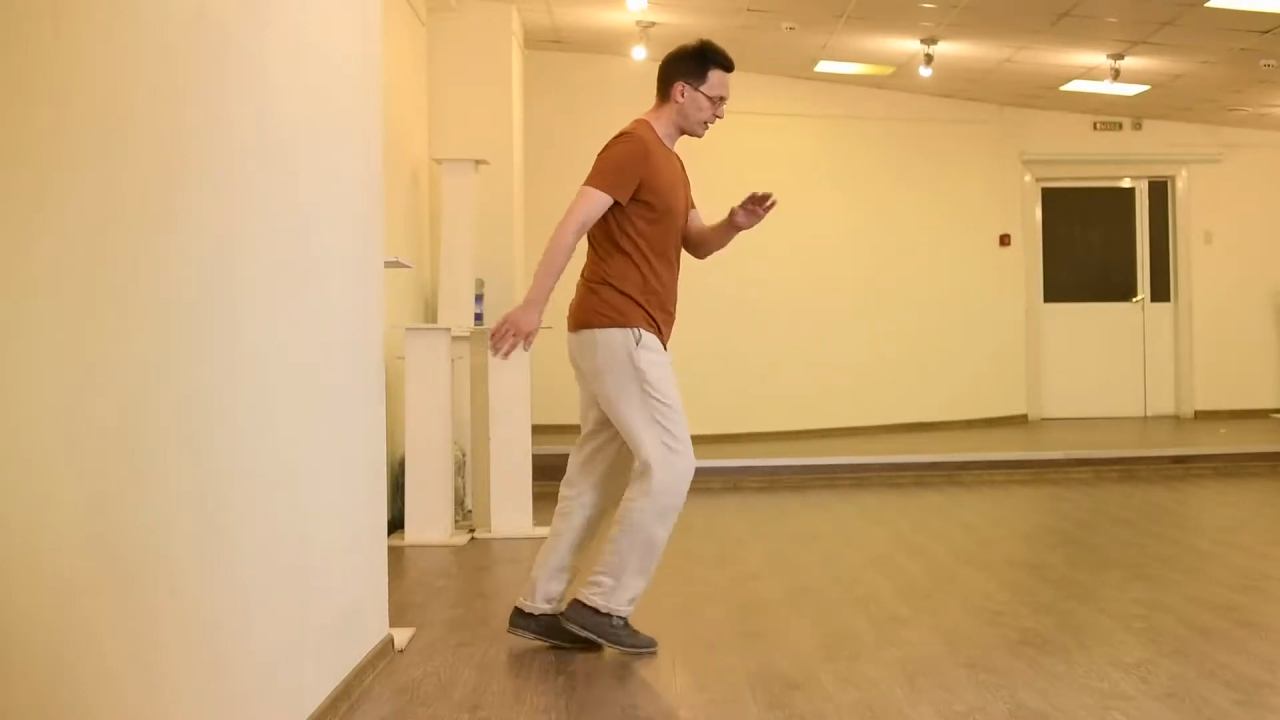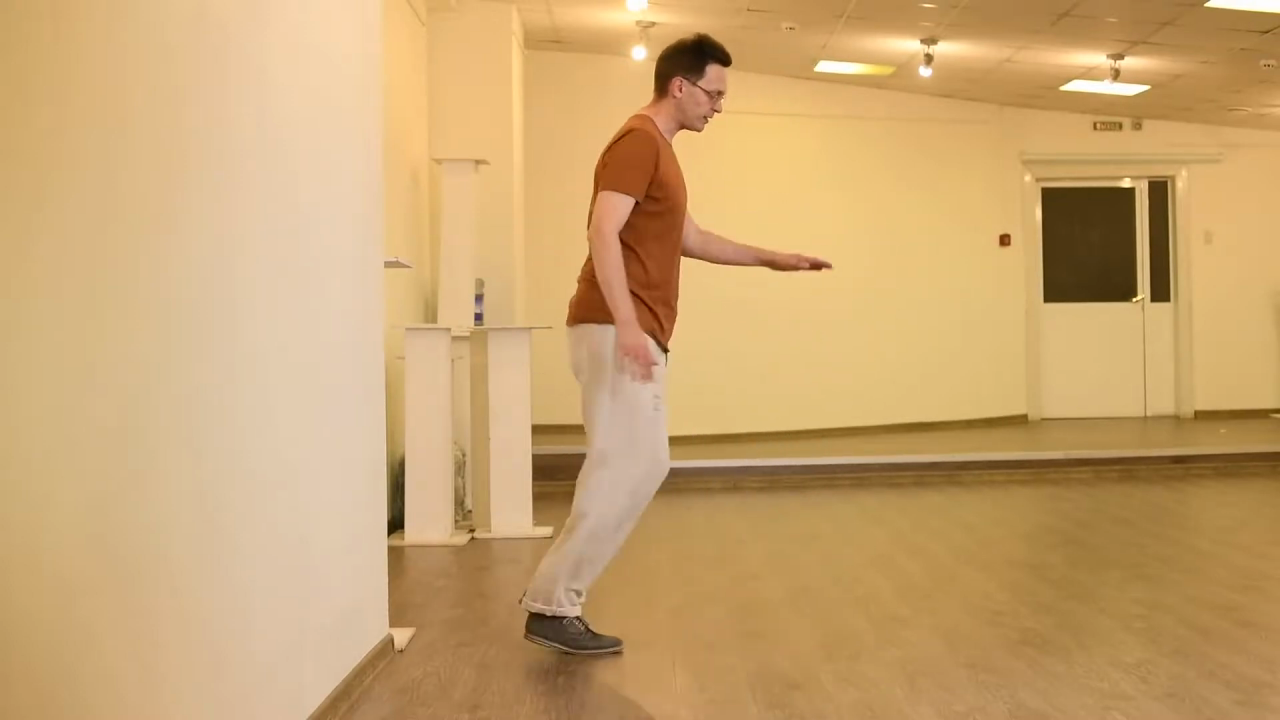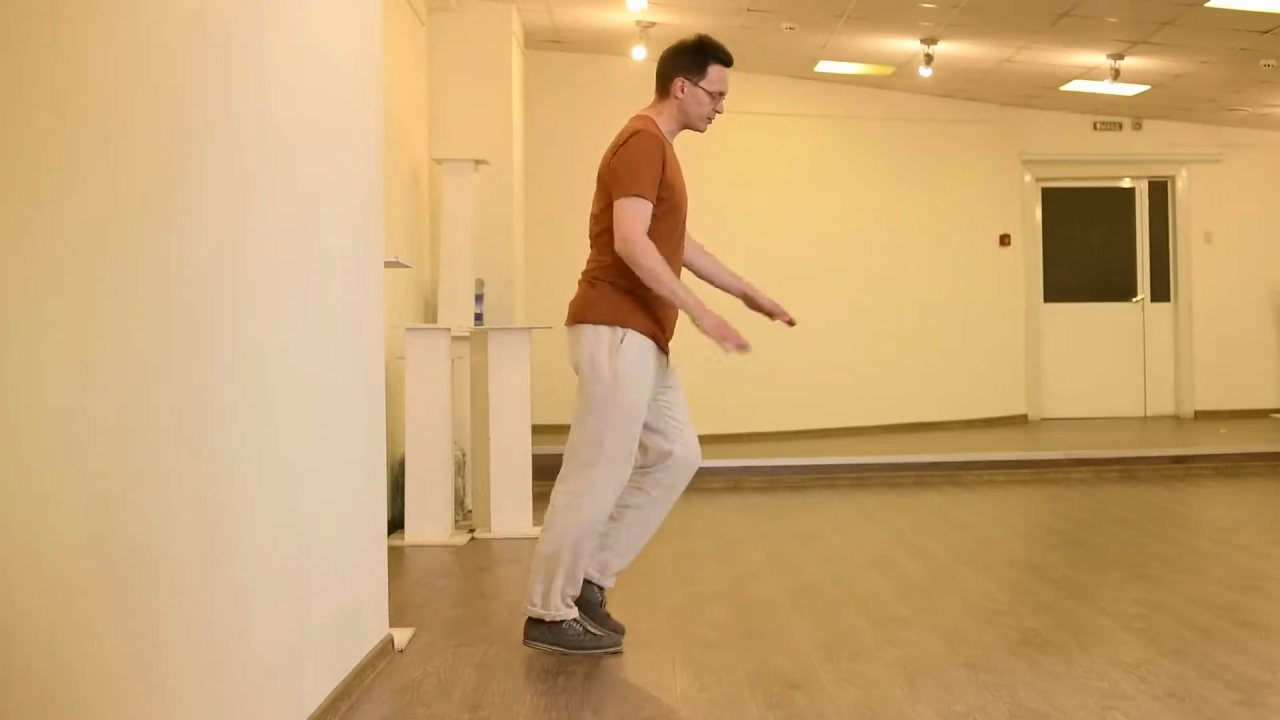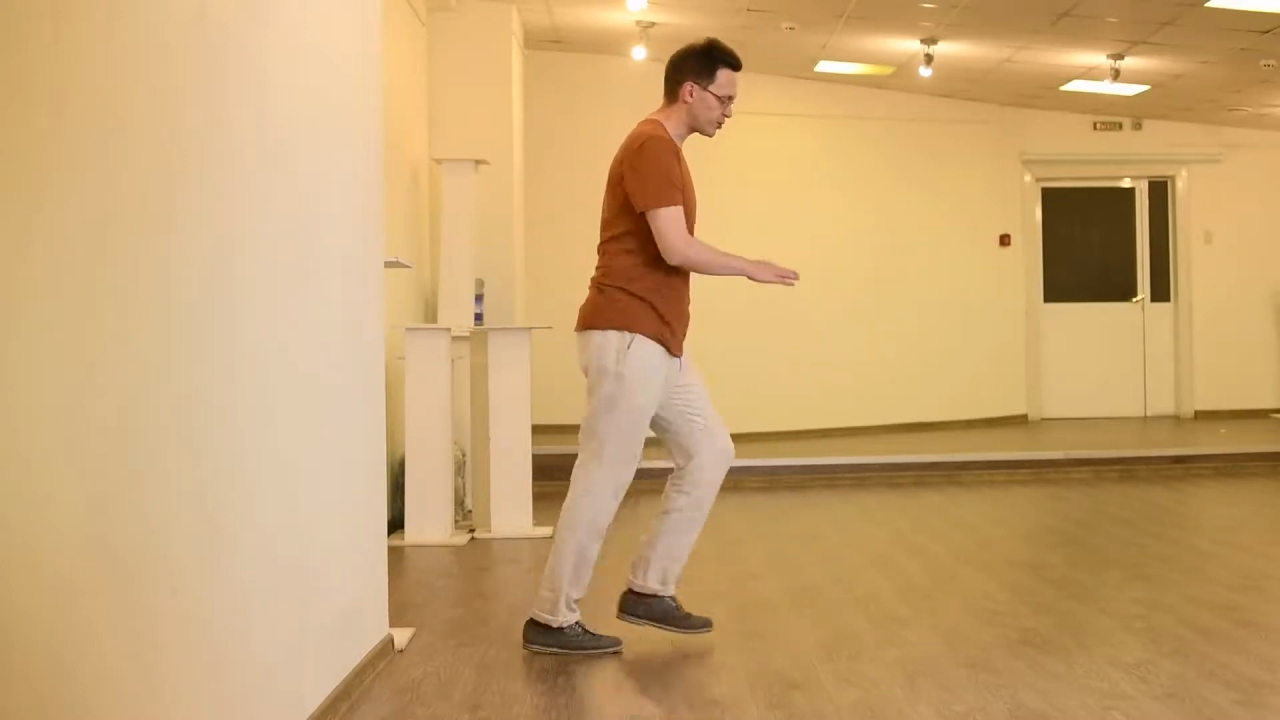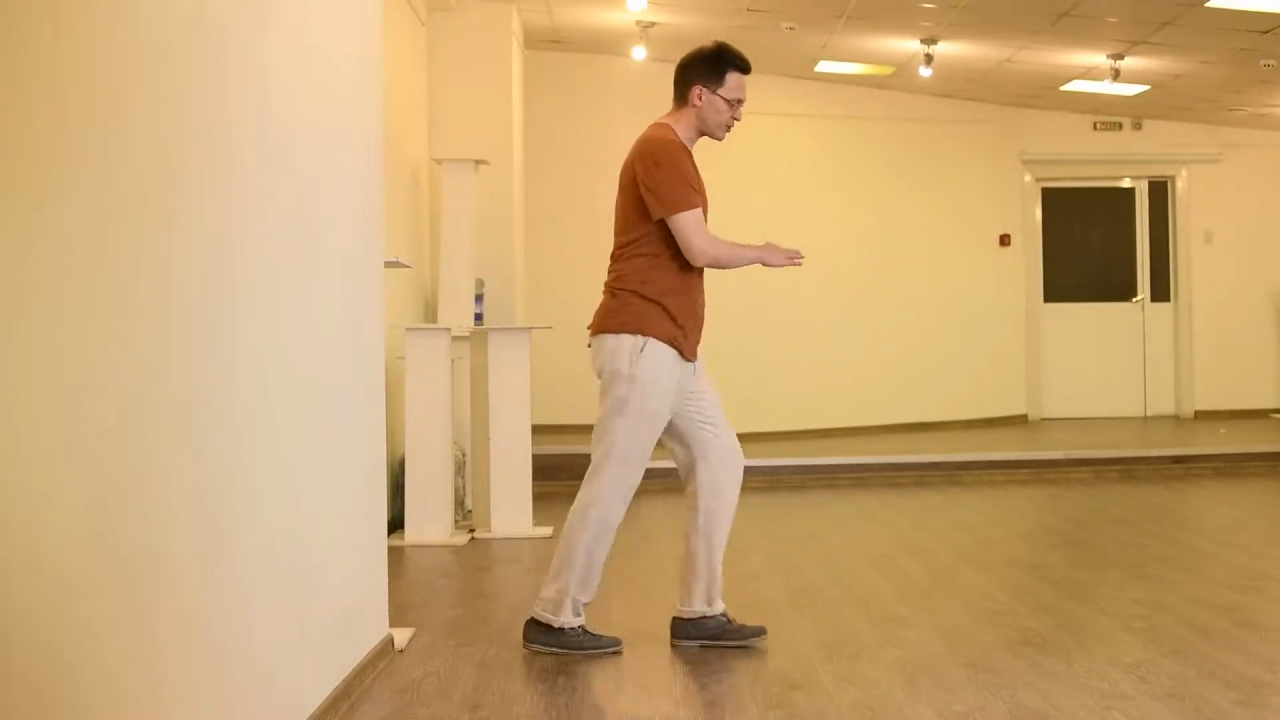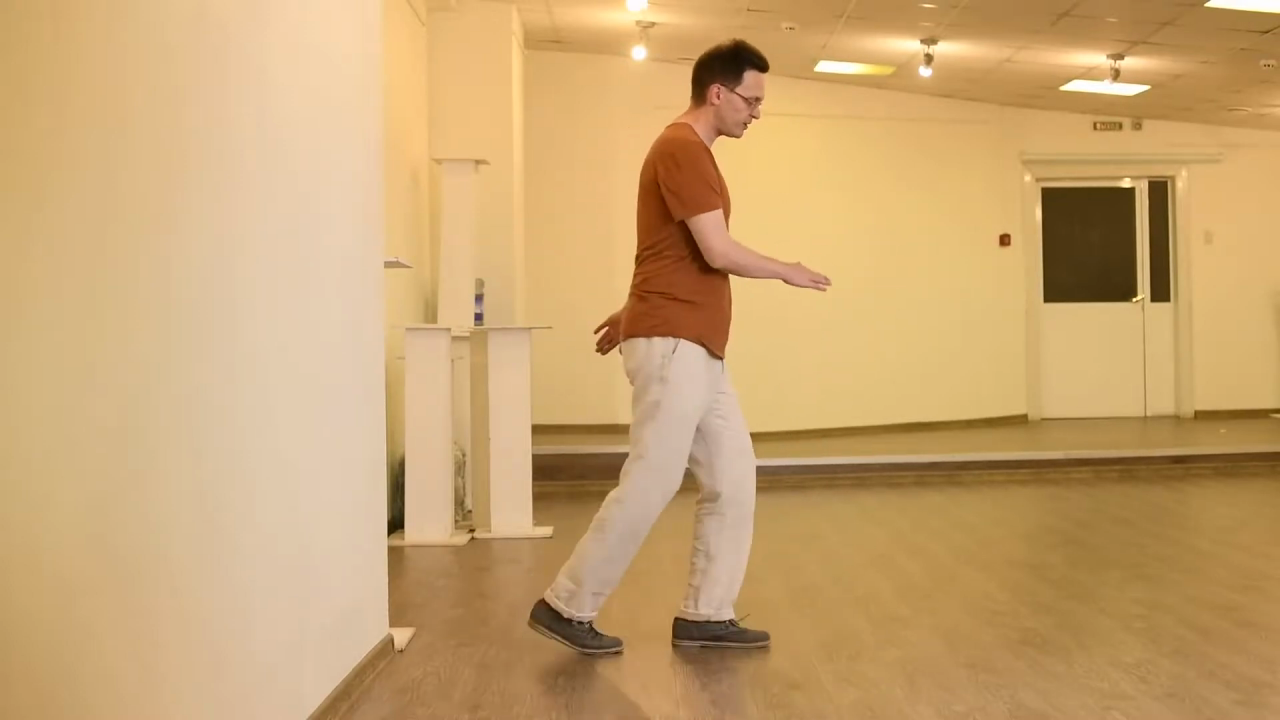
dt=0.1s
person 1, frame 1
left shoulder: (667, 159)
right shoulder: (633, 145)
left elbow: (697, 243)
right elbow: (574, 224)
left wrist: (741, 222)
right wrist: (533, 302)
left hip: (620, 334)
right hip: (616, 332)
left knee: (596, 472)
right knee: (669, 462)
left ankle: (540, 606)
right ankle: (602, 601)
person 1, frame 2
left shoulder: (658, 149)
right shoulder: (637, 141)
left elbow: (691, 240)
right elbow: (602, 233)
left wrist: (770, 259)
right wrist: (625, 323)
left hip: (634, 333)
right hip: (615, 330)
left knee: (638, 467)
right knee: (626, 468)
left ankle: (561, 595)
right ankle: (552, 608)
person 1, frame 3
left shoulder: (659, 149)
right shoulder: (641, 142)
left elbow: (677, 245)
right elbow: (632, 242)
left wrist: (749, 292)
right wrist: (699, 312)
left hip: (639, 338)
right hip: (617, 332)
left knee: (678, 455)
right knee: (598, 471)
left ankle: (588, 579)
right ankle: (549, 612)
person 1, frame 4
left shoulder: (662, 150)
right shoulder: (652, 146)
right elbow: (675, 249)
right wrist: (749, 267)
left hip: (652, 342)
right hip: (628, 338)
left knee: (708, 451)
right knee: (604, 477)
left ankle: (649, 587)
right ankle: (551, 619)
person 1, frame 5
left shoulder: (670, 152)
right shoulder: (663, 150)
right elbow: (698, 250)
right wrist: (761, 254)
left hip: (666, 346)
right hip: (641, 341)
left knee: (718, 460)
right knee: (614, 481)
left ankle: (701, 611)
right ankle: (553, 618)
person 1, frame 6
left shoulder: (688, 152)
right shoulder: (684, 151)
right elbow: (719, 252)
left wrist: (626, 314)
right wrist: (788, 271)
left hip: (691, 344)
right hip: (671, 343)
left knee: (732, 476)
right knee: (649, 483)
left ankle: (706, 614)
right ankle: (565, 604)
